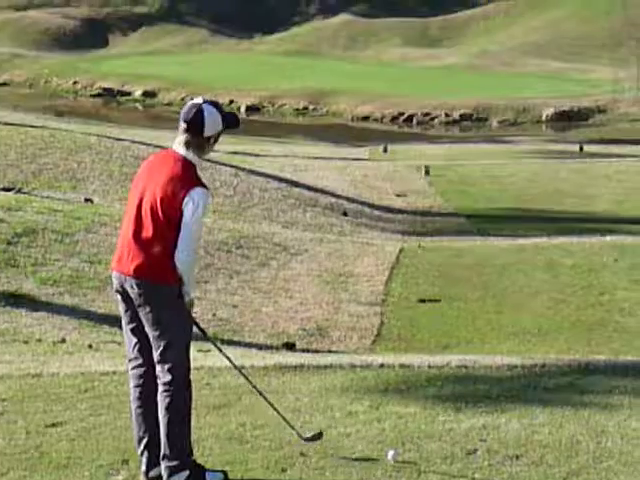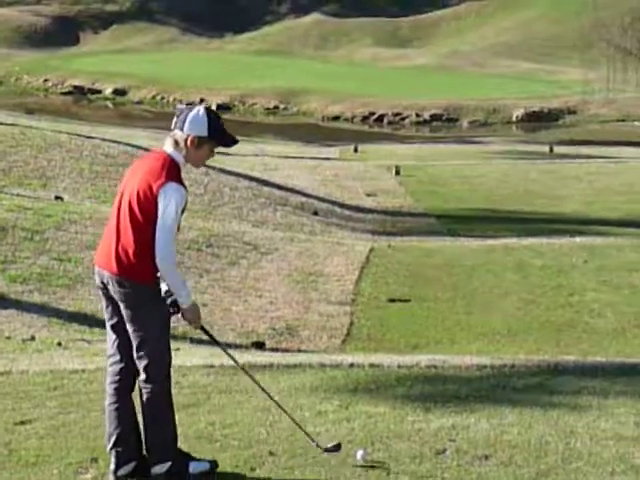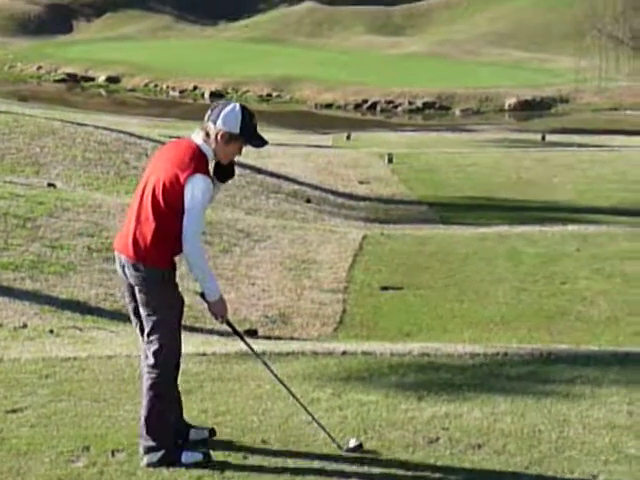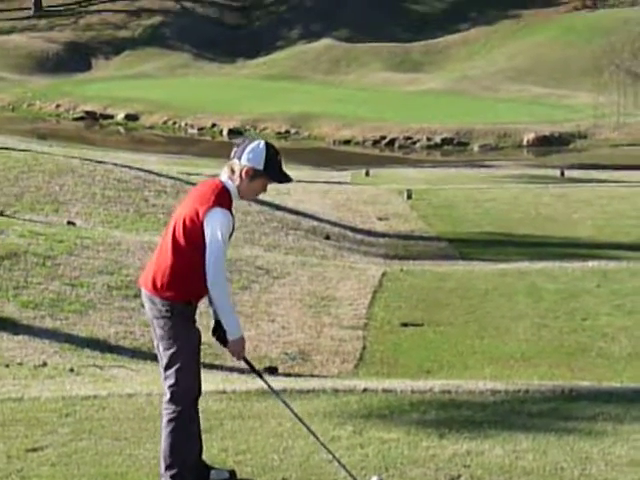
dt=0.7s
person 1, frame 1
left shoulder: (151, 162)
right shoulder: (194, 189)
right elbow: (184, 254)
right wrist: (186, 295)
left hip: (123, 274)
right hip: (156, 284)
left knee: (142, 371)
right knee: (172, 376)
person 1, frame 2
left shoulder: (146, 161)
right shoulder: (171, 184)
right elbow: (164, 254)
left wrist: (168, 288)
right wrist: (186, 301)
left hip: (106, 270)
right hip: (135, 280)
left knee: (121, 369)
right knee: (154, 372)
person 1, frame 3
left shoulder: (174, 148)
right shoulder: (197, 174)
right elbow: (191, 243)
left wrist: (219, 182)
right wrist: (213, 294)
left hip: (128, 254)
right hip: (151, 265)
left knee: (158, 349)
right knee: (162, 355)
left ankle: (170, 426)
right ankle: (158, 446)
person 1, frame 4
left shoulder: (208, 190)
right shoulder: (219, 210)
right elbow: (216, 279)
left wrist: (220, 320)
right wrist: (234, 331)
left hip: (160, 294)
right hip: (171, 302)
left knee: (185, 388)
right knee: (181, 393)
